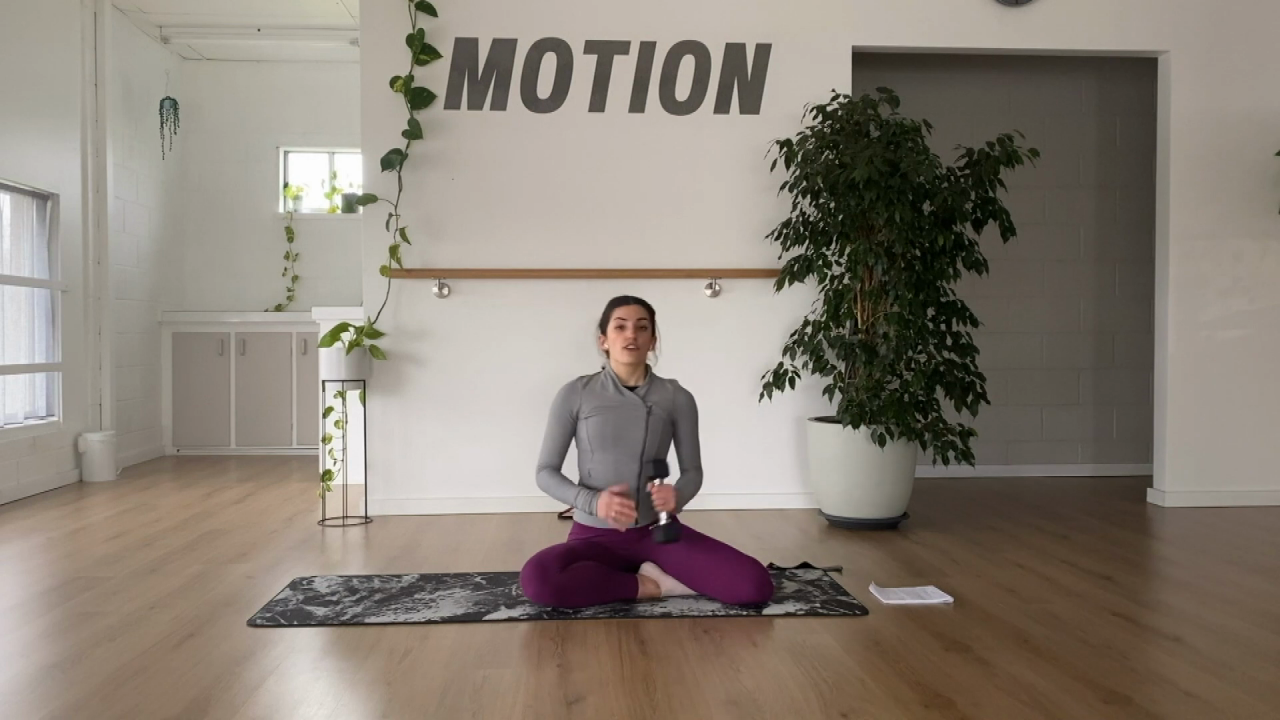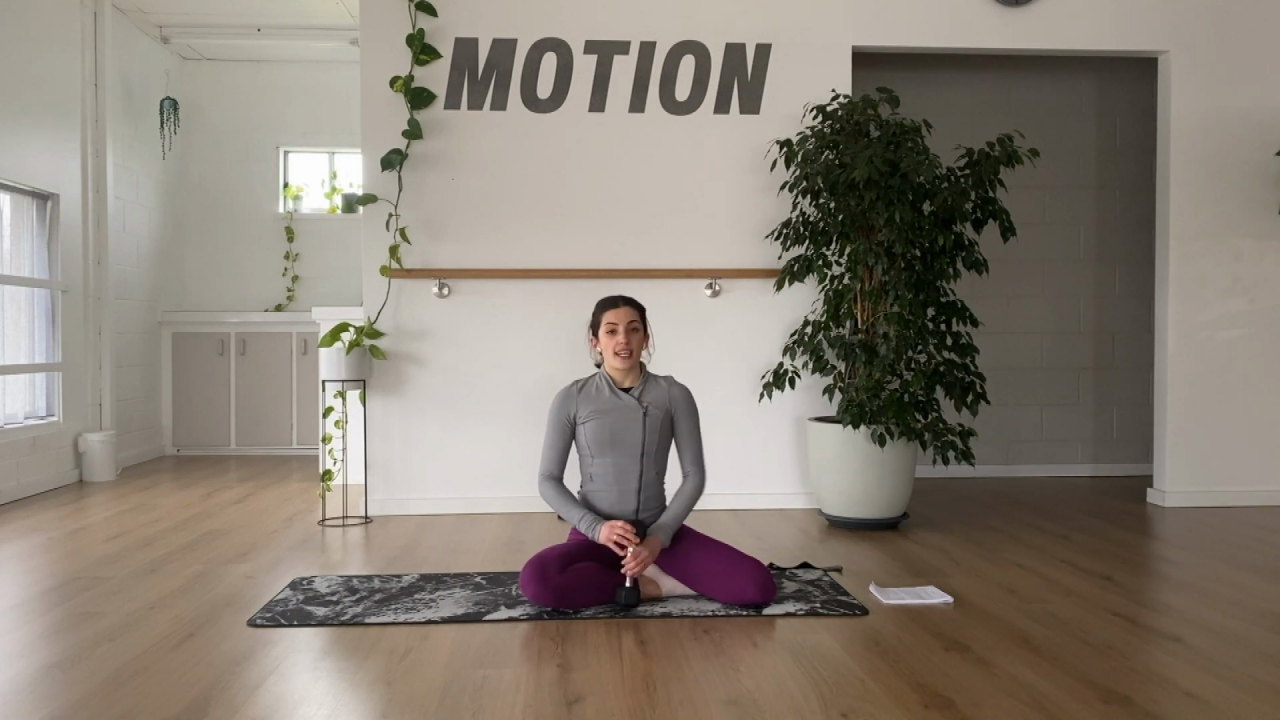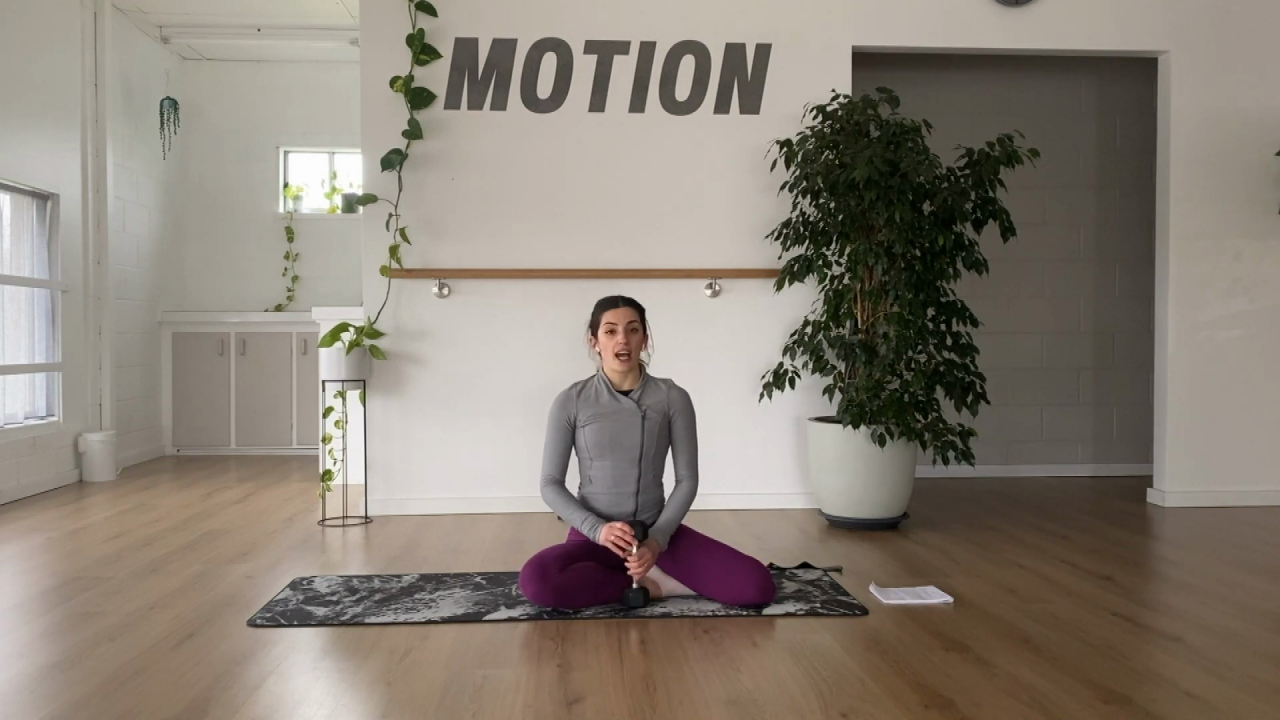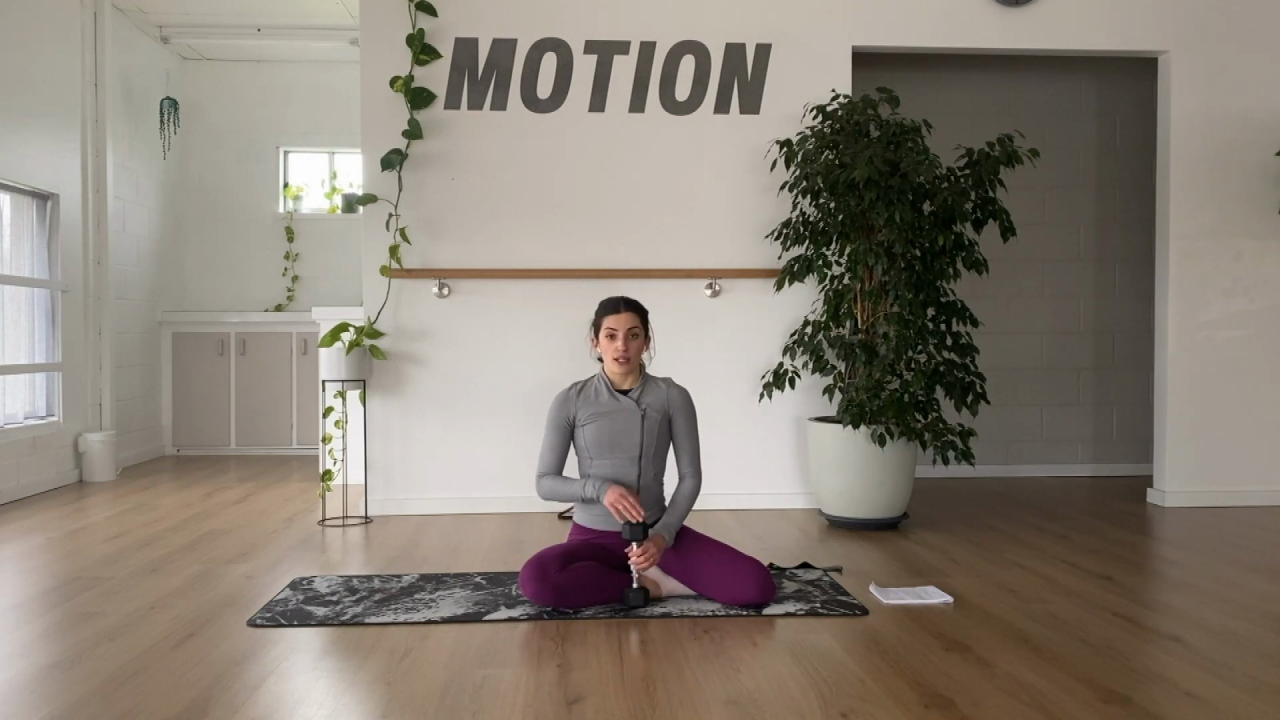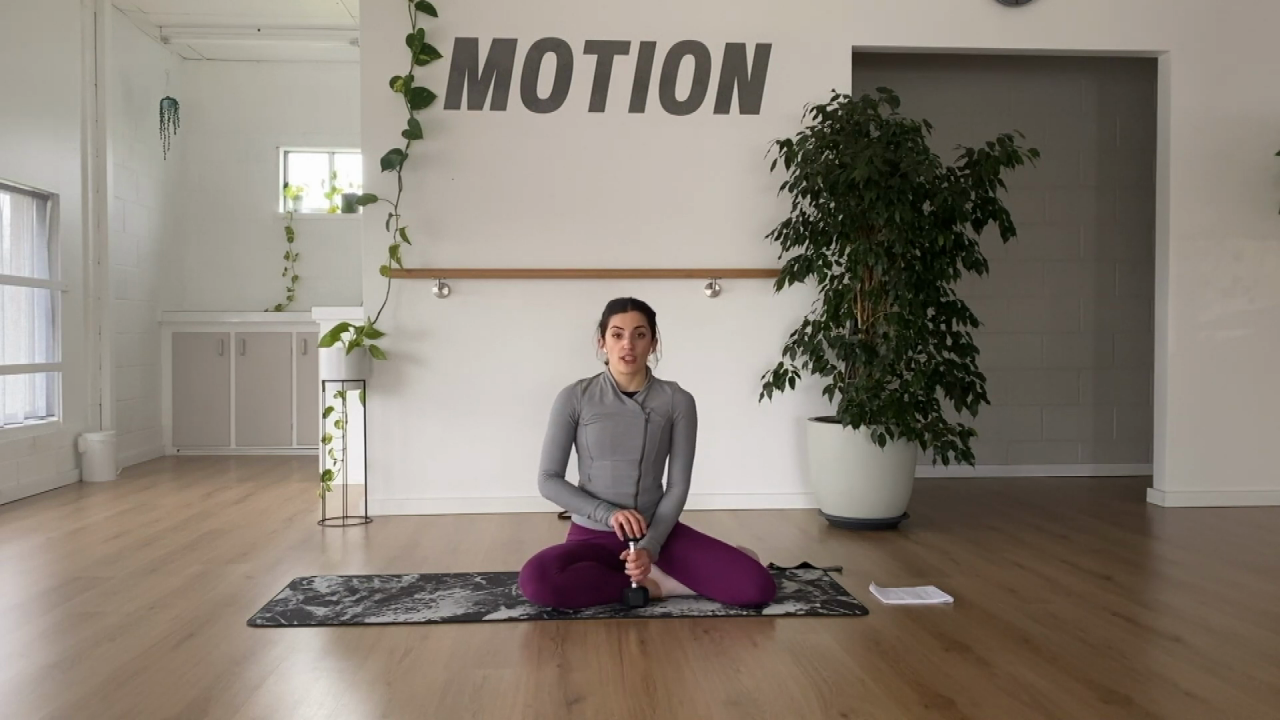
dt=1s
person 1, frame 1
left shoulder: (676, 398)
right shoulder: (575, 394)
left elbow: (692, 472)
right elbow: (545, 473)
left wrist: (677, 496)
right wrist: (592, 502)
left hip: (656, 531)
right hip: (594, 534)
left knee: (756, 586)
right knee: (536, 581)
left ankle: (653, 571)
right ankle: (652, 585)
person 1, frame 2
left shoulder: (674, 395)
right shoulder: (571, 399)
left elbow: (694, 477)
right elbow: (548, 480)
left wrist: (658, 537)
right wrist: (595, 527)
left hip: (658, 531)
right hip: (595, 534)
left knee: (758, 585)
right knee: (535, 581)
left ankle: (650, 572)
right ankle: (655, 584)
person 1, frame 3
left shoulder: (673, 398)
right shoulder: (570, 402)
left elbow: (687, 479)
right elbow: (550, 484)
left wrist: (658, 538)
right wrist: (597, 529)
left hip: (656, 532)
right hip: (593, 538)
left knee: (757, 585)
right knee: (535, 581)
right ankle: (655, 584)
person 1, frame 4
left shoulder: (673, 396)
right shoulder: (569, 401)
left elbow: (690, 477)
right elbow: (545, 484)
left wrist: (663, 534)
right wrist: (599, 488)
left hip: (655, 531)
right hip: (594, 536)
left knee: (757, 586)
right knee: (535, 581)
left ankle: (653, 573)
right ankle: (657, 584)
person 1, frame 5
left shoulder: (678, 401)
right shoulder: (574, 398)
left elbow: (678, 486)
right elbow: (549, 481)
left wrist: (650, 546)
right wrist: (607, 513)
left hip: (657, 530)
right hip: (593, 534)
left knee: (758, 586)
right knee: (535, 580)
left ankle: (655, 567)
right ankle: (658, 583)
